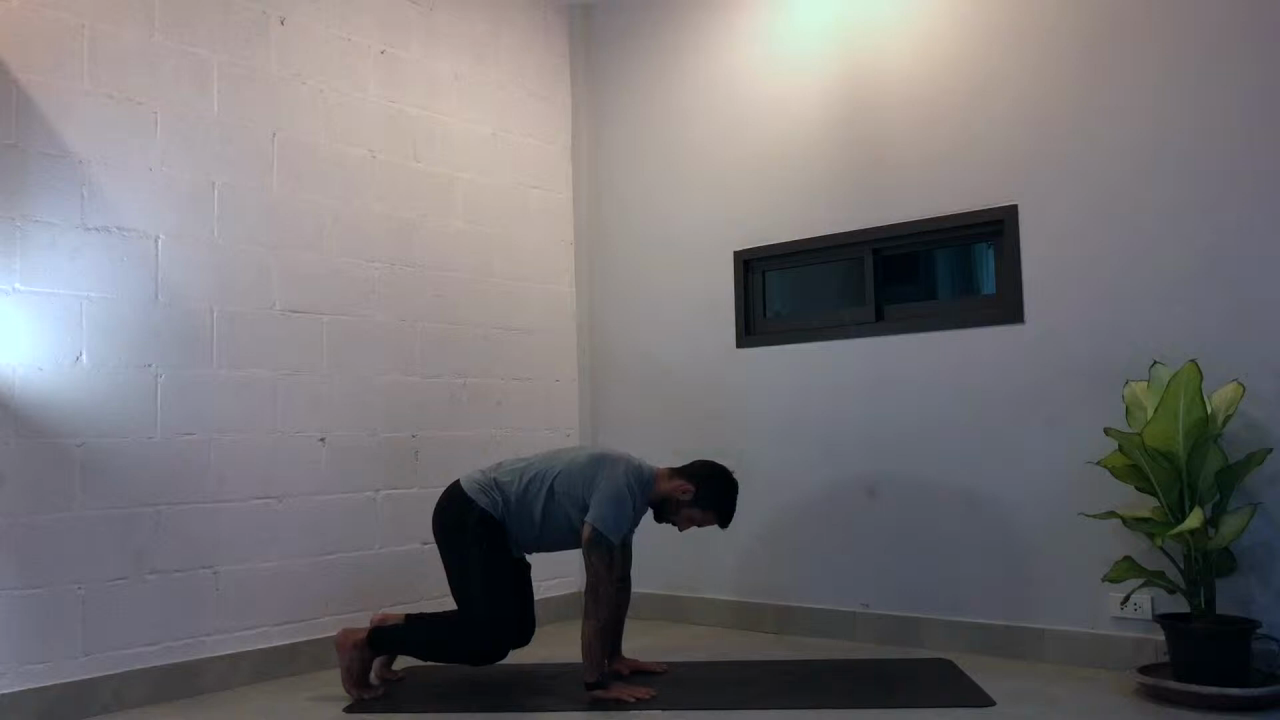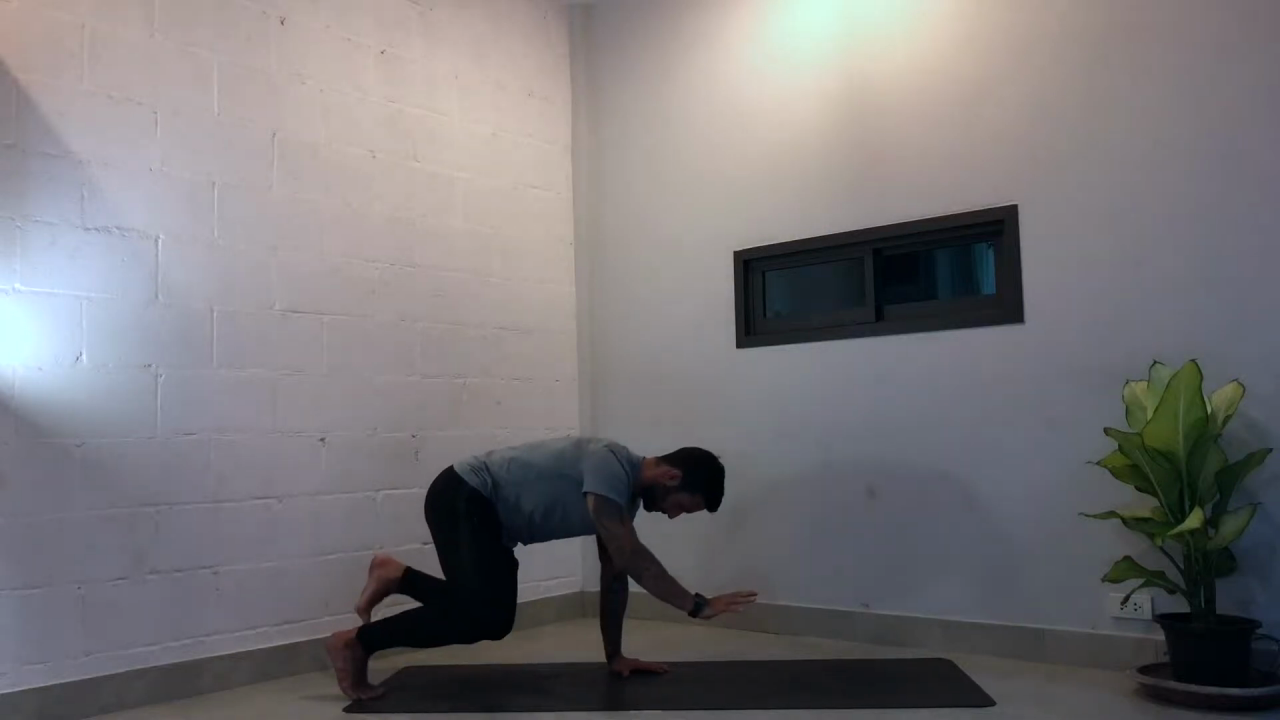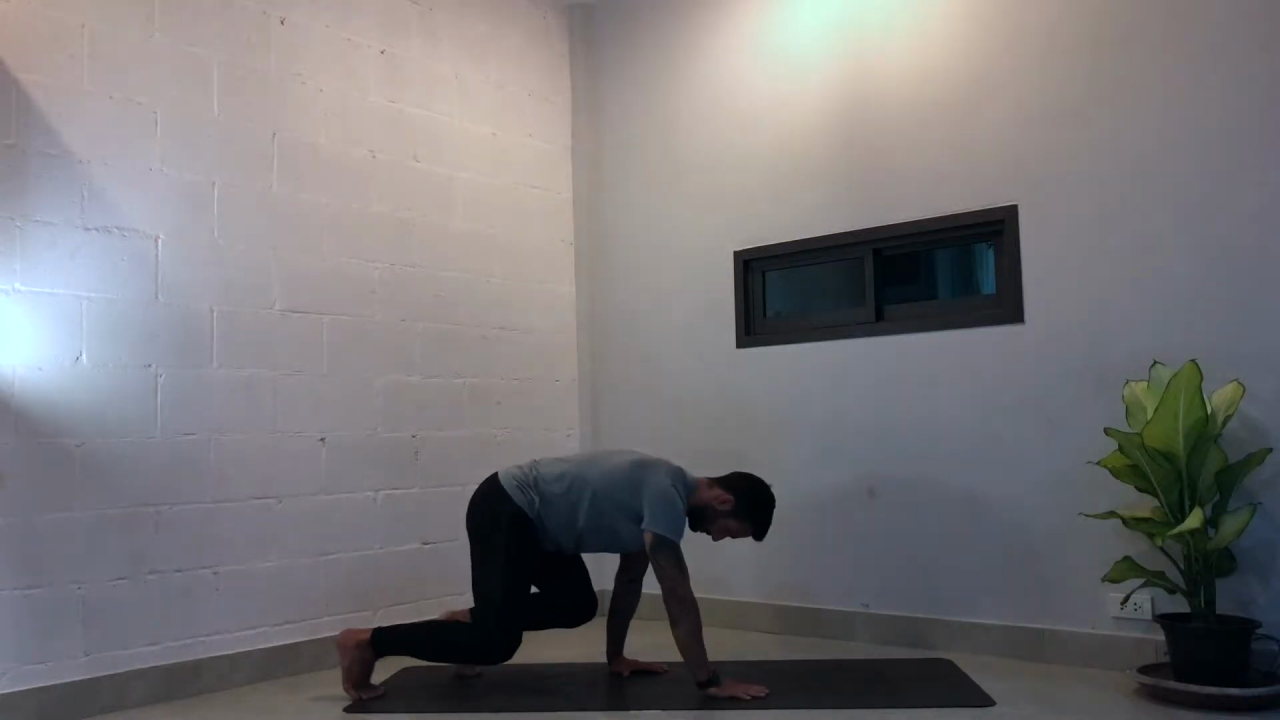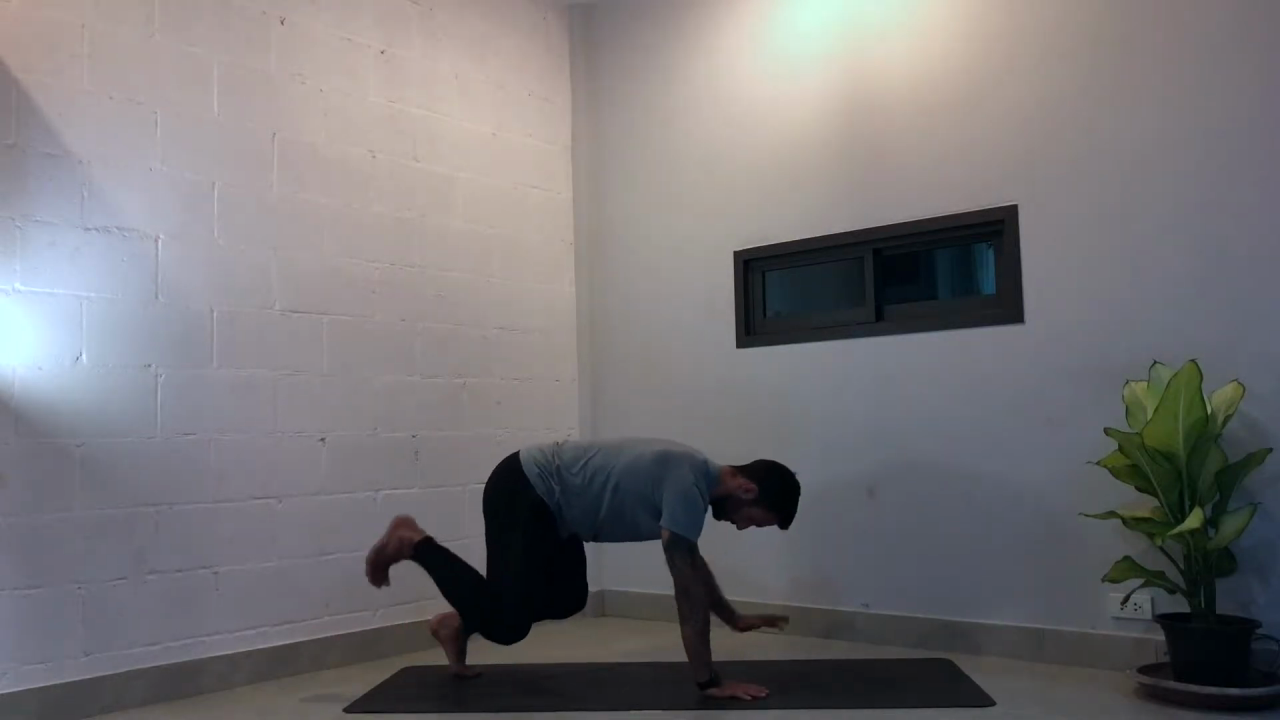
dt=1s
person 1, frame 1
left shoulder: (634, 490)
right shoulder: (621, 488)
left elbow: (620, 580)
right elbow: (599, 590)
left wrist: (615, 657)
right wrist: (596, 680)
left hip: (494, 523)
right hip: (469, 514)
left knee: (516, 631)
right knee: (490, 640)
left ankle: (397, 627)
right ankle: (364, 643)
person 1, frame 2
left shoulder: (625, 490)
right shoulder: (609, 465)
left elbow: (614, 575)
right elbow: (630, 557)
left wrist: (615, 656)
right wrist: (697, 605)
left hip: (490, 515)
right hip: (462, 498)
left knee: (494, 618)
right knee: (483, 616)
left ankle: (395, 575)
right ankle: (355, 643)
person 1, frame 3
left shoulder: (664, 494)
right shoulder: (667, 495)
left elbow: (630, 578)
right elbow: (678, 598)
left wrist: (616, 656)
right wrist: (710, 681)
left hip: (531, 519)
right hip: (504, 510)
left knee: (579, 604)
right knee: (496, 642)
left ankle: (468, 621)
right ankle: (367, 643)
person 1, frame 4
left shoulder: (691, 478)
right shoulder: (688, 488)
left elbow: (692, 564)
right elbow: (688, 591)
left wrist: (738, 619)
right wrist: (709, 680)
left hip: (543, 497)
right hip: (522, 491)
left knee: (568, 599)
right knee: (506, 623)
left ankle: (457, 623)
right ankle: (413, 541)
